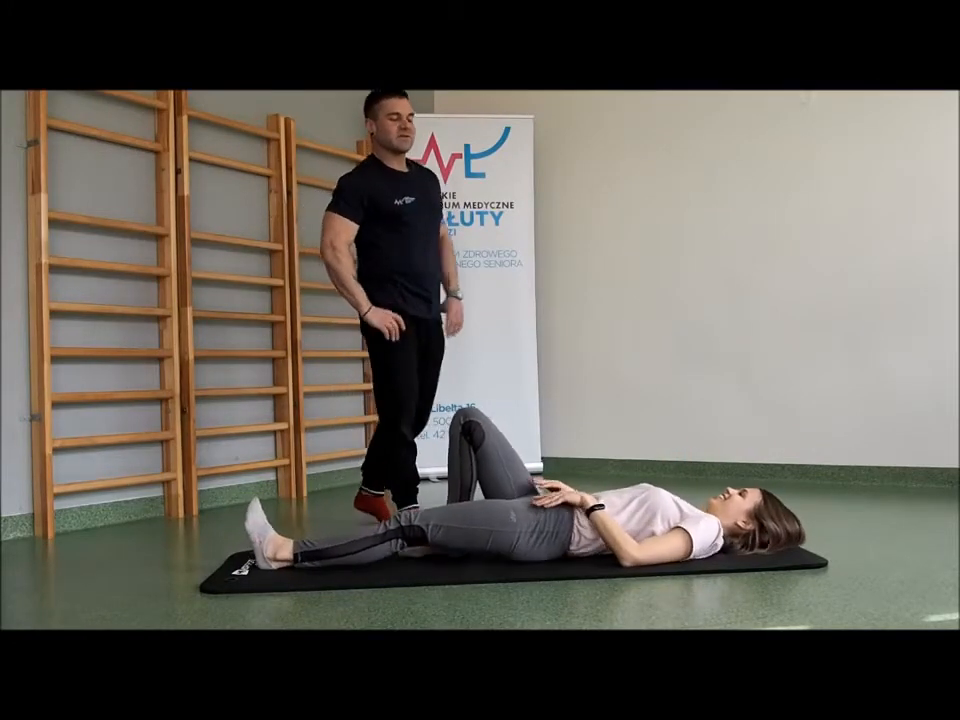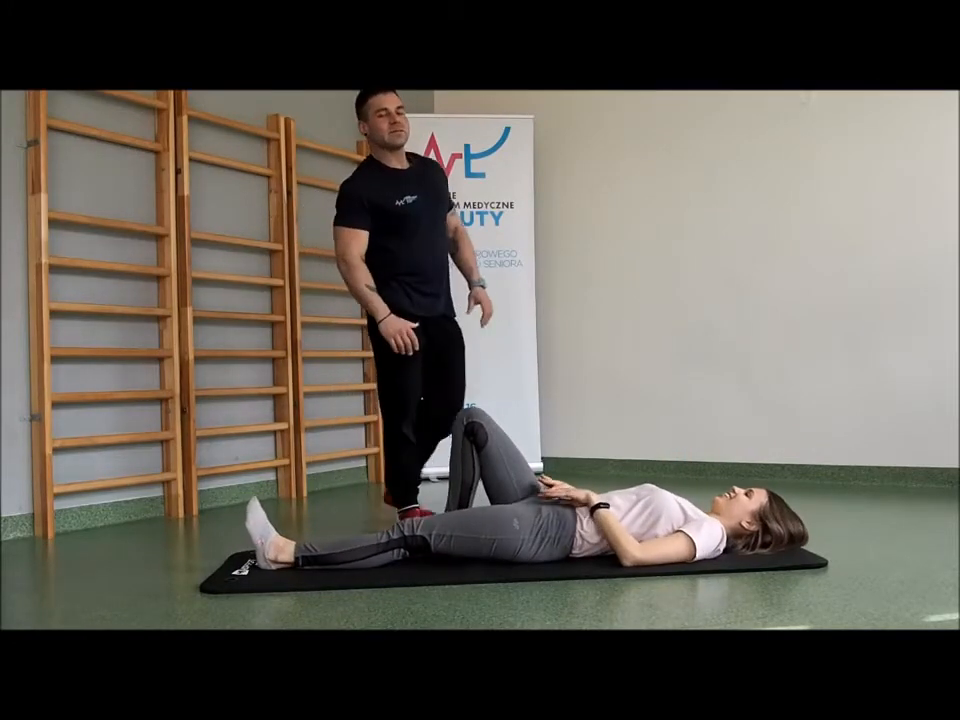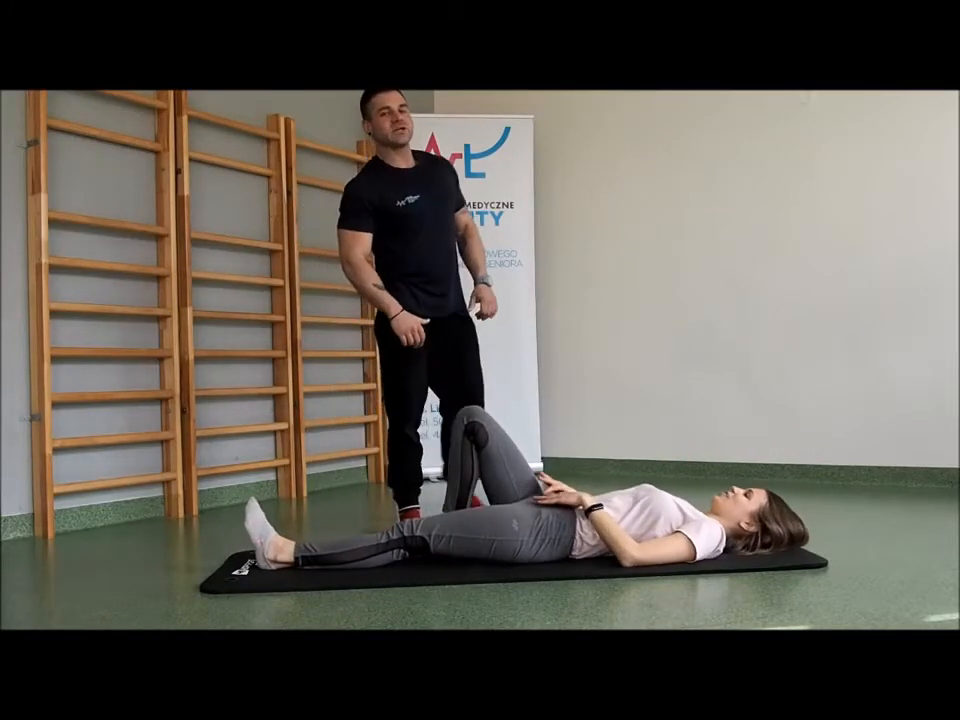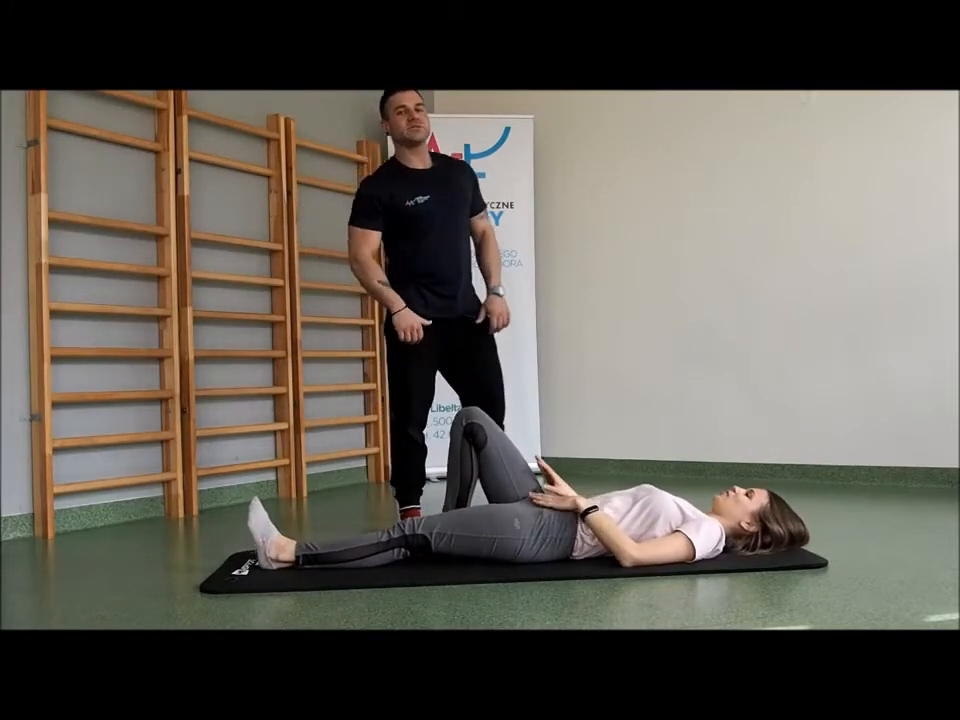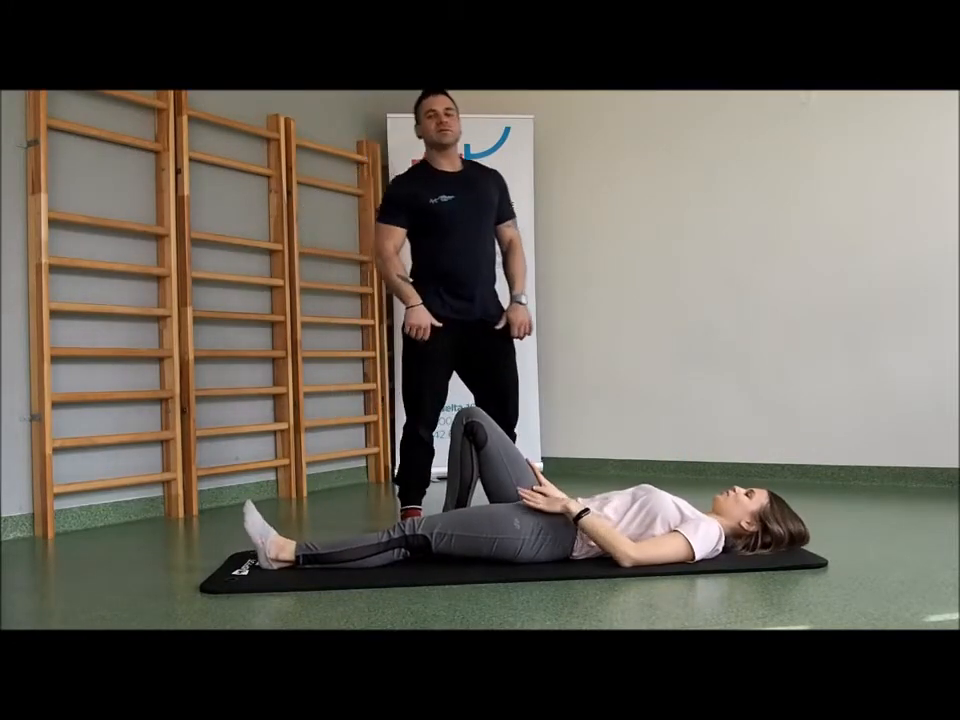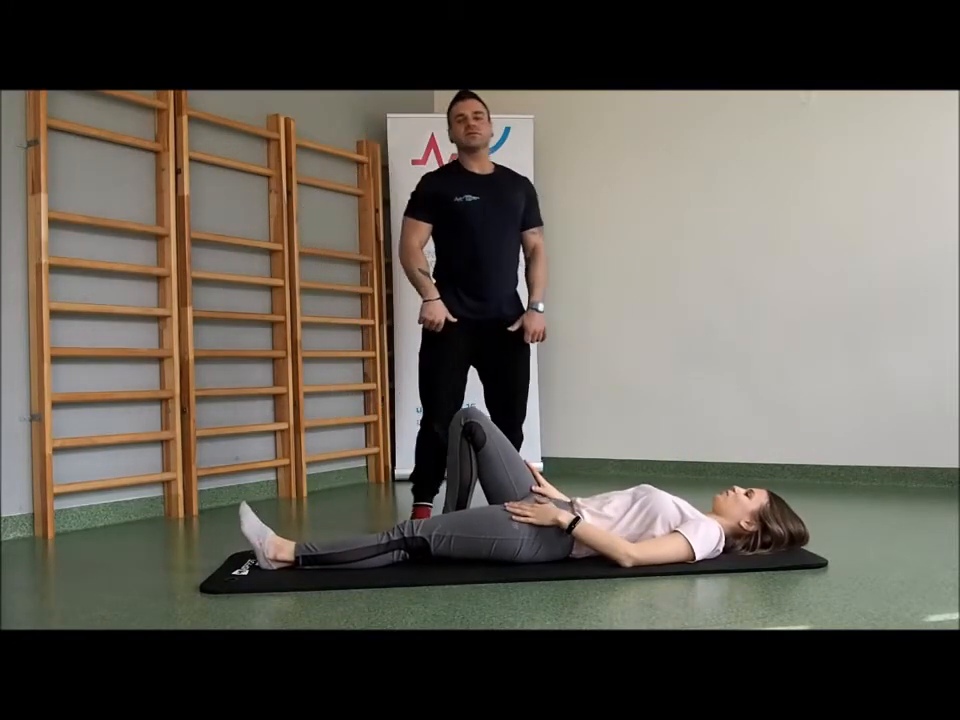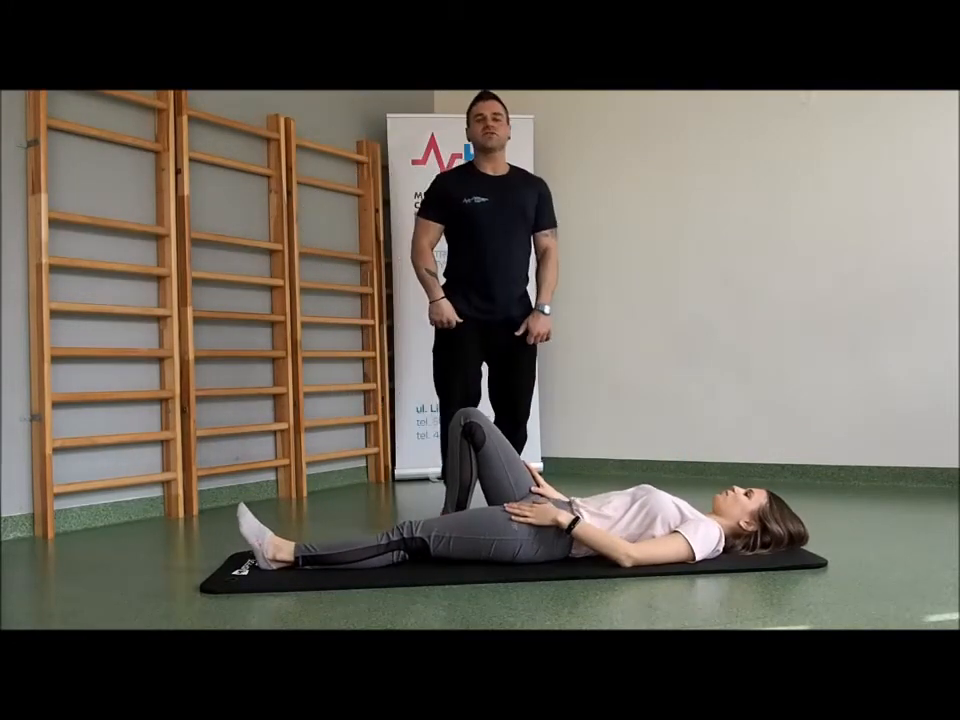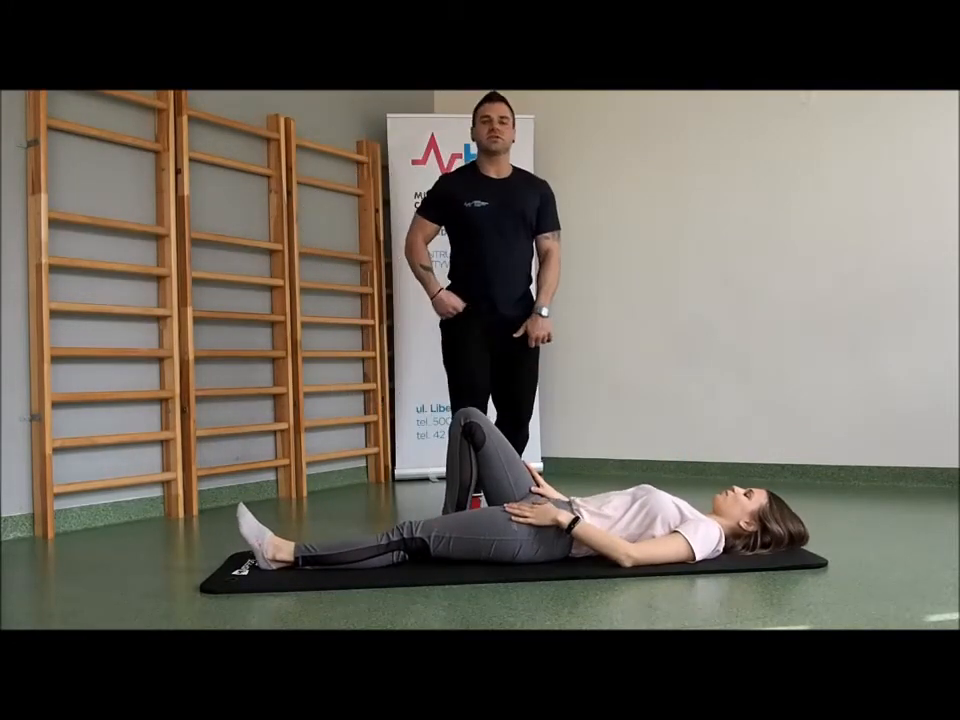
dt=0.2s
person 1, frame 1
left shoulder: (706, 532)
right shoulder: (691, 515)
left elbow: (633, 555)
left wrist: (585, 502)
right wrist: (571, 491)
left hip: (545, 532)
right hip: (545, 509)
left knee: (408, 523)
right knee: (468, 421)
left ankle: (286, 552)
right ankle: (451, 537)
person 1, frame 2
left shoulder: (710, 536)
right shoulder: (693, 516)
left elbow: (633, 554)
left wrist: (590, 500)
right wrist: (575, 491)
left hip: (548, 535)
right hip: (549, 510)
left knee: (409, 534)
right knee: (471, 421)
left ankle: (288, 554)
right ankle: (451, 536)
person 1, frame 3
left shoulder: (709, 537)
right shoulder: (693, 518)
left elbow: (631, 554)
left wrist: (586, 501)
right wrist: (571, 492)
left hip: (547, 535)
right hip: (547, 509)
left knee: (410, 535)
right knee: (471, 420)
left ankle: (289, 555)
right ankle: (451, 530)
person 1, frame 4
left shoulder: (707, 536)
right shoulder: (692, 517)
left elbow: (631, 554)
left wrist: (582, 504)
right wrist: (569, 490)
left hip: (548, 535)
right hip: (550, 510)
left knee: (411, 535)
right knee: (471, 420)
left ankle: (291, 554)
right ankle: (452, 533)
person 1, frame 5
left shoulder: (707, 536)
right shoulder: (692, 517)
left elbow: (630, 554)
left wrist: (573, 509)
right wrist: (559, 493)
left hip: (547, 536)
right hip: (557, 512)
left knee: (411, 535)
right knee: (470, 420)
left ankle: (291, 554)
right ankle: (449, 535)
person 1, frame 6
left shoulder: (708, 537)
right shoulder: (693, 518)
left elbow: (630, 554)
left wrist: (564, 518)
right wrist: (556, 494)
left hip: (549, 538)
right hip: (555, 512)
left knee: (410, 538)
right knee: (469, 421)
left ankle: (290, 554)
right ankle: (450, 534)
person 1, frame 7
left shoulder: (707, 537)
right shoulder: (692, 518)
left elbow: (629, 554)
left wrist: (563, 519)
right wrist: (556, 495)
left hip: (548, 537)
right hip: (553, 511)
left knee: (409, 537)
right knee: (469, 420)
left ankle: (289, 553)
right ankle: (451, 533)
person 1, frame 8
left shoulder: (707, 536)
right shoulder: (692, 518)
left elbow: (629, 554)
left wrist: (563, 519)
right wrist: (556, 496)
left hip: (547, 537)
right hip: (552, 512)
left knee: (409, 538)
right knee: (469, 420)
left ankle: (289, 554)
right ankle: (451, 531)
person 2, frame 1
left shoulder: (427, 179)
right shoulder: (359, 183)
right elbow: (333, 249)
left wrist: (453, 293)
right wrist: (366, 309)
left hip: (429, 316)
right hip: (391, 317)
left knee: (416, 413)
right knee: (400, 412)
left ankle: (371, 490)
right ankle: (409, 510)
person 2, frame 2
left shoulder: (431, 171)
right shoulder: (360, 187)
left elbow: (454, 229)
right elbow: (349, 259)
left wrist: (476, 282)
right wrist: (383, 316)
left hip: (441, 313)
right hip: (401, 319)
left knee: (447, 407)
right knee: (403, 415)
left ankle: (400, 485)
right ankle: (409, 507)
person 2, frame 3
left shoulder: (440, 169)
right shoulder: (365, 188)
left elbow: (465, 227)
right elbow: (354, 260)
left wrist: (482, 280)
right wrist: (395, 312)
left hip: (453, 312)
right hip: (406, 318)
left knee: (467, 404)
right knee: (406, 417)
right ankle: (409, 508)
person 2, frame 4
left shoulder: (459, 172)
right shoulder: (378, 187)
left elbow: (483, 232)
right elbow: (361, 256)
left wrist: (495, 290)
right wrist: (398, 309)
left hip: (466, 314)
right hip: (415, 319)
left knee: (490, 407)
right knee: (410, 419)
right ankle: (410, 508)
person 2, frame 5
left shoulder: (490, 180)
right shoulder: (408, 186)
left elbow: (511, 242)
right elbow: (386, 251)
left wrist: (519, 300)
right wrist: (413, 304)
left hip: (487, 318)
right hip: (433, 321)
left knee: (503, 414)
right knee: (422, 419)
right ankle: (411, 508)
person 2, frame 6
left shoulder: (519, 186)
right shoulder: (436, 184)
left elbow: (535, 248)
right elbow: (410, 246)
left wrist: (536, 307)
right wrist: (431, 297)
left hip: (506, 319)
right hip: (451, 318)
left knee: (510, 418)
right knee: (439, 416)
right ankle: (423, 504)
person 2, frame 7
left shoulder: (534, 187)
right shoulder: (449, 185)
left elbow: (548, 251)
right elbow: (422, 245)
left wrist: (542, 309)
right wrist: (436, 297)
left hip: (515, 320)
right hip: (461, 318)
left knee: (513, 416)
right knee: (459, 411)
person 2, frame 8
left shoulder: (537, 190)
right shoulder: (452, 186)
left elbow: (550, 253)
right elbow: (415, 242)
left wrist: (541, 312)
right wrist: (436, 291)
left hip: (518, 321)
right hip: (465, 317)
left knee: (516, 418)
right knee: (469, 409)
